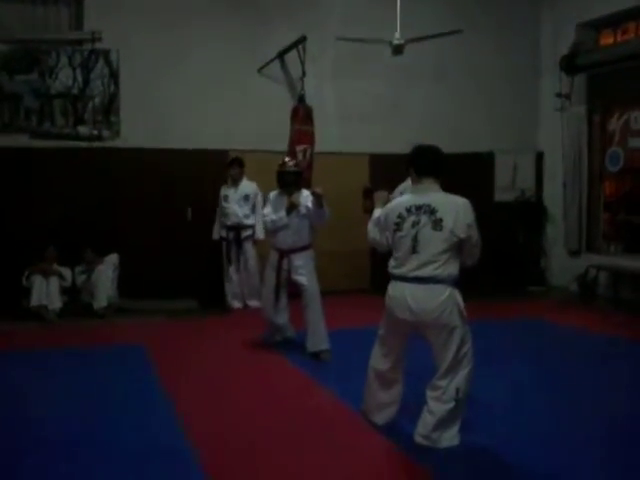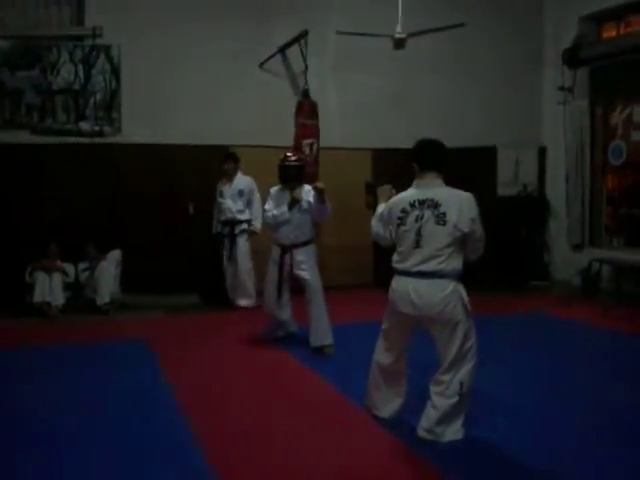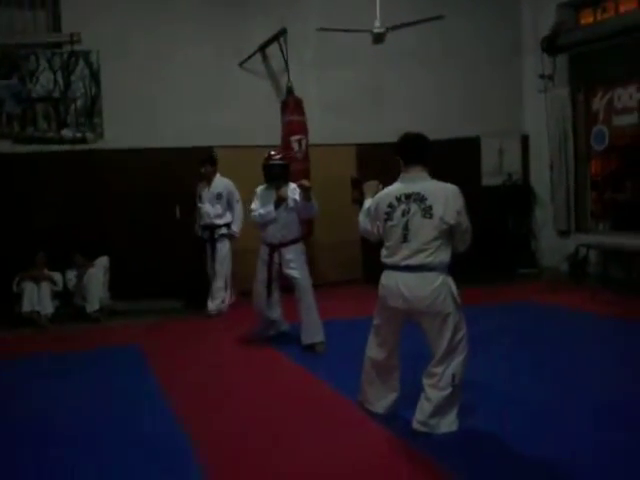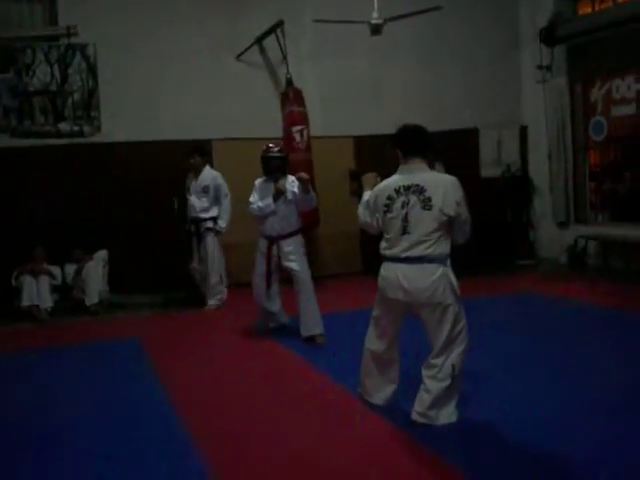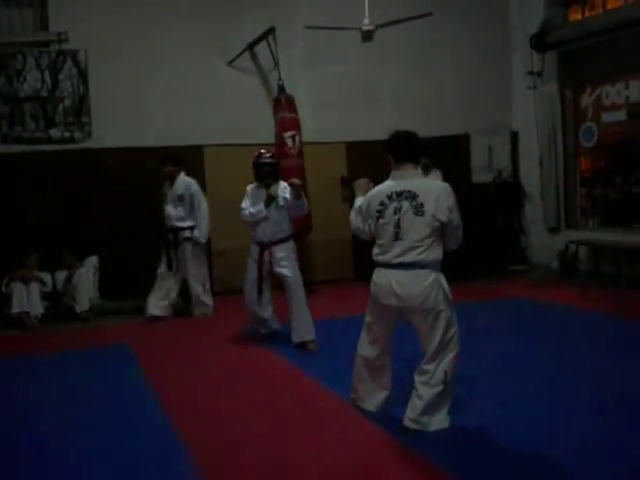
dt=0.3s
person 1, frame 1
left shoulder: (394, 207)
right shoulder: (460, 206)
left elbow: (377, 241)
right elbow: (471, 255)
left wrist: (378, 209)
left hip: (400, 293)
right hip: (439, 297)
left knee: (386, 356)
right knee: (454, 364)
left ankle: (377, 410)
right ankle: (434, 431)
person 1, frame 2
left shoulder: (398, 202)
right shoulder: (463, 201)
left elbow: (381, 236)
right elbow: (475, 250)
left wrist: (382, 204)
left hip: (403, 288)
right hip: (443, 291)
left knee: (390, 350)
right knee: (458, 359)
left ankle: (381, 404)
right ankle: (438, 426)
person 1, frame 3
left shoulder: (384, 197)
right shoulder: (449, 193)
left elbow: (368, 231)
right elbow: (462, 242)
left wrist: (368, 199)
left hip: (393, 282)
right hip: (432, 284)
left knee: (382, 345)
right knee: (450, 351)
left ankle: (375, 400)
right ankle: (432, 417)
person 1, frame 4
left shoulder: (383, 189)
right shoulder: (448, 184)
left elbow: (368, 224)
right elbow: (462, 233)
left wrist: (367, 192)
left hip: (392, 274)
right hip: (431, 276)
left knee: (381, 337)
right knee: (449, 342)
left ankle: (374, 391)
right ankle: (432, 409)
person 1, frame 5
left shoulder: (375, 195)
right shoulder: (440, 190)
left elbow: (360, 229)
right elbow: (454, 239)
left wrist: (359, 197)
left hip: (385, 280)
right hip: (424, 282)
left knee: (373, 342)
right knee: (441, 348)
left ankle: (366, 397)
right ankle: (423, 415)
person 2, frame 1
left shoulder: (307, 196)
right shoulder: (273, 197)
left elbow: (320, 220)
right elbow: (267, 223)
left wrist: (320, 203)
right wrist: (286, 211)
left hip: (302, 255)
right hip: (278, 255)
left knee: (311, 294)
right knee: (271, 296)
left ankle: (318, 344)
right ankle: (280, 332)
person 2, frame 2
left shoulder: (309, 191)
right shoulder: (275, 193)
left elbow: (322, 216)
right elbow: (268, 218)
left wrist: (321, 198)
right wrist: (289, 206)
left hip: (304, 250)
right hip: (281, 251)
left knee: (314, 289)
right knee: (273, 292)
left ankle: (321, 339)
right ankle: (283, 327)
person 2, frame 3
left shoulder: (294, 189)
right shoulder: (261, 192)
left elbow: (309, 213)
right elbow: (256, 217)
left wrist: (307, 196)
right wrist: (275, 205)
left hip: (292, 249)
right hip: (269, 250)
left knee: (304, 288)
right knee: (263, 291)
left ankle: (313, 337)
right ankle: (274, 326)
person 2, frame 4
left shoulder: (293, 182)
right shoulder: (259, 185)
left elbow: (308, 205)
right elbow: (254, 210)
left wrist: (306, 188)
right wrist: (274, 197)
left hip: (291, 241)
right hip: (268, 243)
left knee: (303, 280)
right knee: (262, 284)
left ankle: (312, 329)
right ankle: (274, 319)
person 2, frame 5
left shoulder: (285, 188)
right shoulder: (251, 190)
left elbow: (300, 211)
right elbow: (246, 215)
left wrist: (298, 194)
right wrist: (265, 203)
left hip: (283, 247)
right hip: (259, 249)
left knee: (295, 286)
right knee: (253, 290)
left ankle: (304, 335)
right ankle: (266, 325)
person 3, frame 1
left shoulder: (252, 187)
right shoulder: (224, 189)
left elbow: (259, 211)
right elbow: (220, 213)
left wrist: (258, 233)
right wrist: (216, 234)
left hip: (246, 233)
right hip: (228, 233)
left knee: (251, 268)
right knee: (231, 269)
left ankle: (253, 300)
right ankle: (235, 301)
person 3, frame 2
left shoulder: (247, 181)
right shoulder: (221, 184)
left elbow: (256, 204)
right elbow: (218, 208)
left wrist: (255, 225)
right wrist: (216, 228)
left hip: (242, 227)
right hip: (225, 228)
left knee: (243, 264)
right knee: (228, 265)
left ankle: (246, 299)
right ankle: (234, 298)
person 3, frame 3
left shoulder: (226, 184)
right shoulder: (200, 187)
left elbow: (237, 207)
right elbow: (199, 210)
left wrist: (234, 229)
right wrist: (199, 231)
left hip: (222, 232)
right hip: (207, 232)
left knee: (221, 269)
right knee: (212, 270)
left ankle: (216, 305)
right ankle: (226, 298)
person 3, frame 4
left shoulder: (214, 176)
right shoulder: (190, 178)
left elbow: (225, 201)
left wrist: (221, 224)
right wrist: (190, 223)
left hip: (210, 225)
right hip: (195, 226)
left knee: (213, 265)
right knee: (196, 265)
left ankle: (215, 299)
right ankle: (215, 292)
person 3, frame 5
left shoulder: (189, 184)
right shoulder: (168, 186)
left elbow: (202, 209)
left wrist: (200, 235)
right wrist: (168, 232)
left hip: (188, 235)
right hip: (172, 236)
left knee: (196, 273)
right knee: (166, 273)
left ankle: (203, 308)
right ankle: (157, 309)
